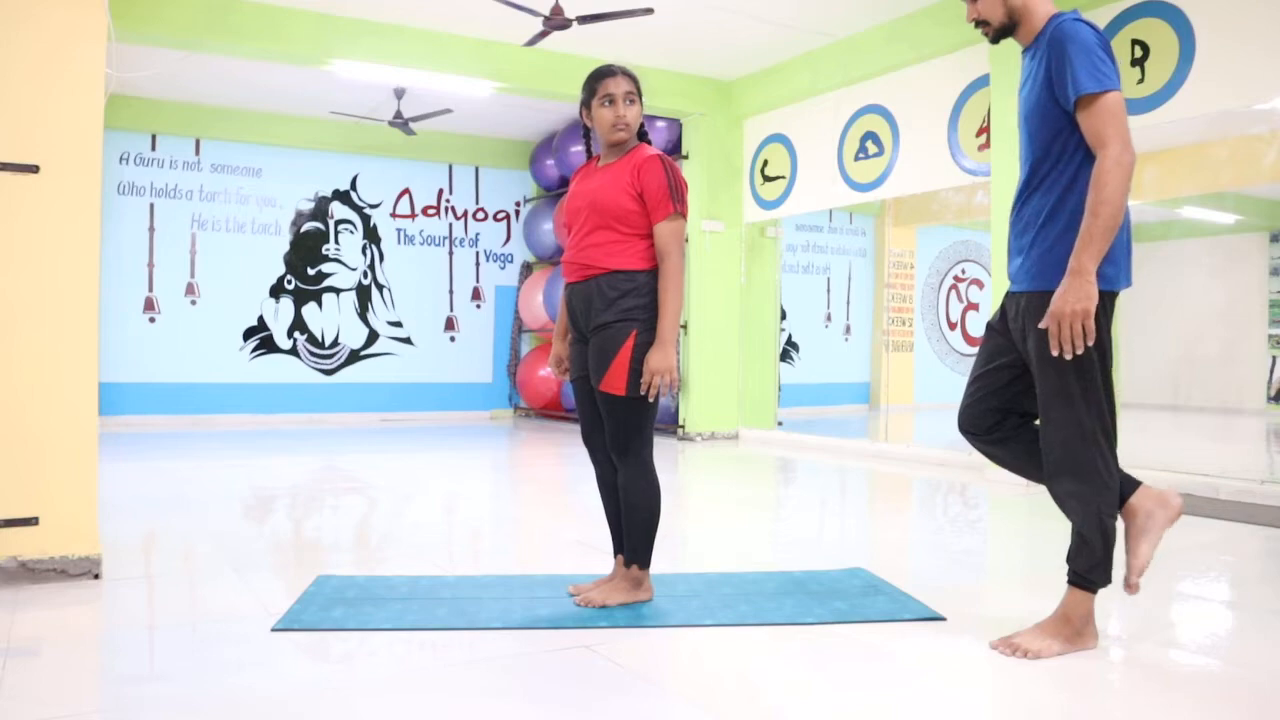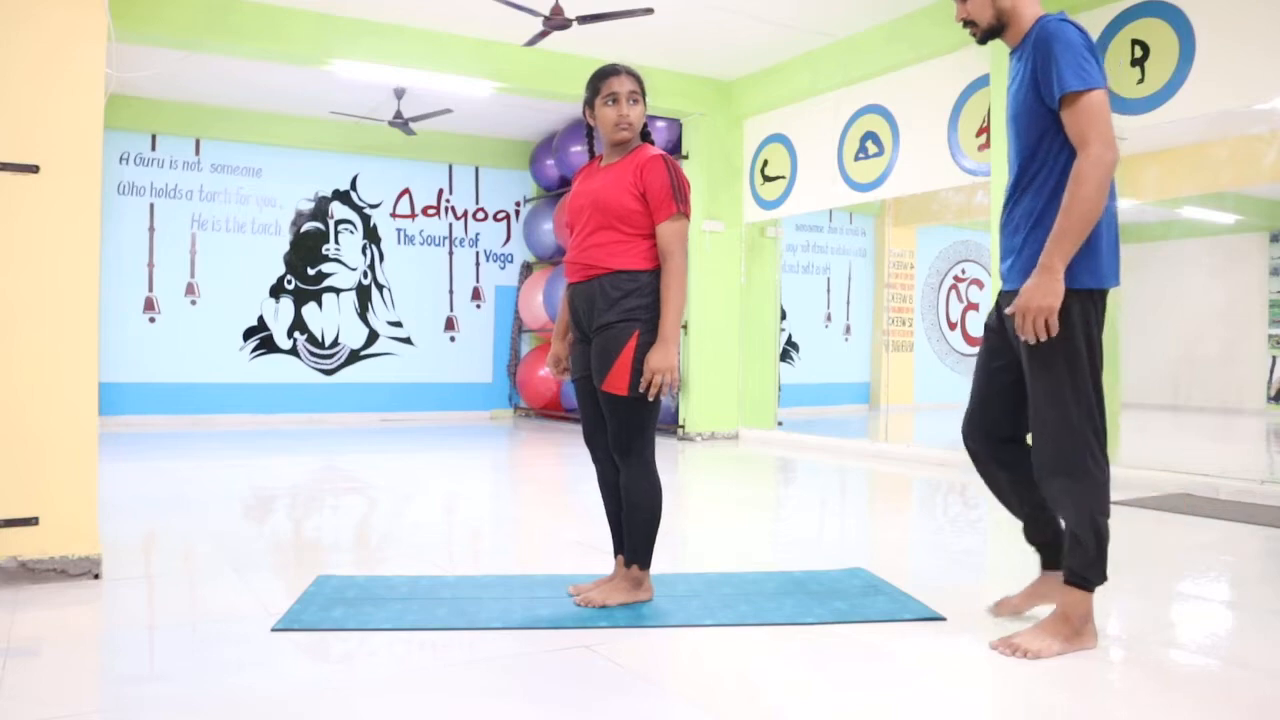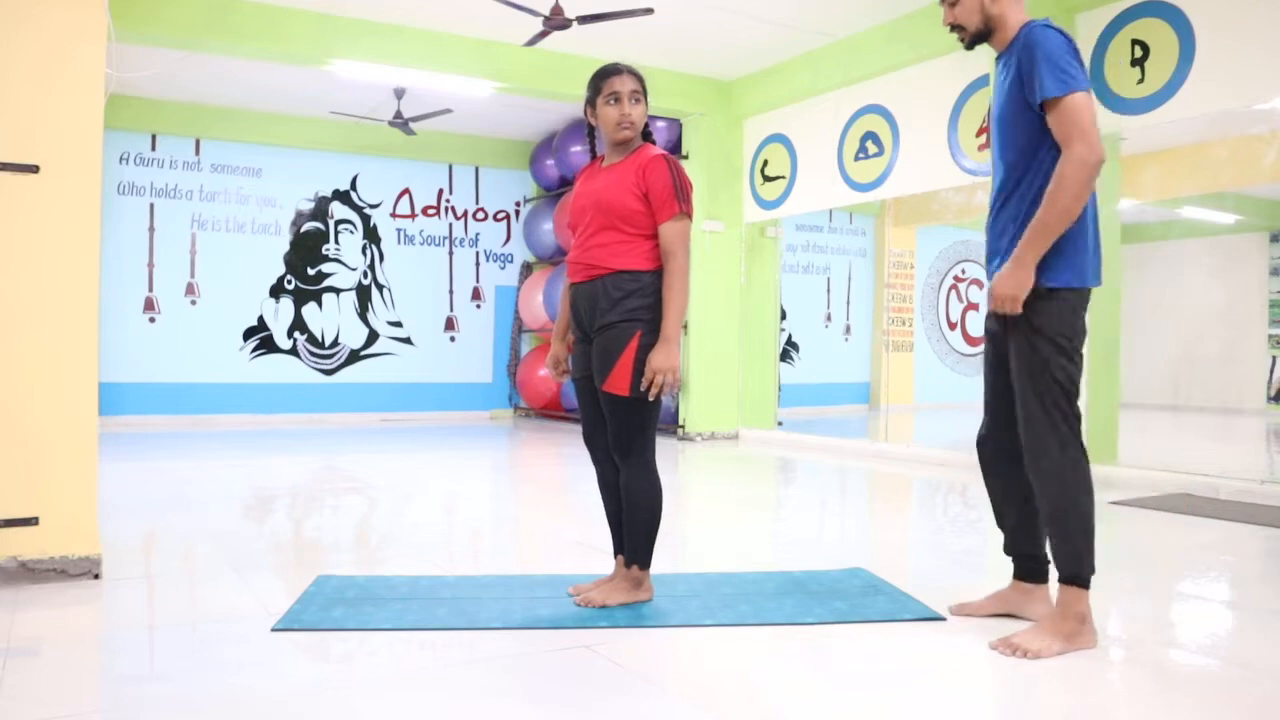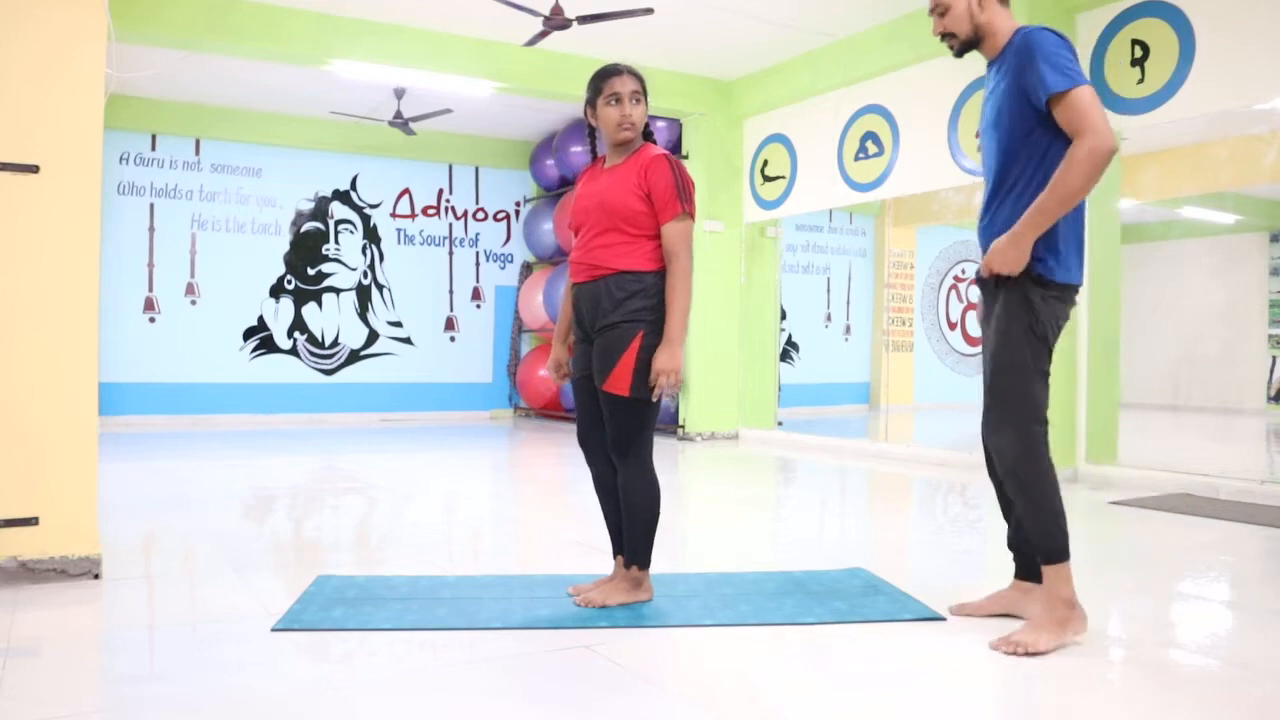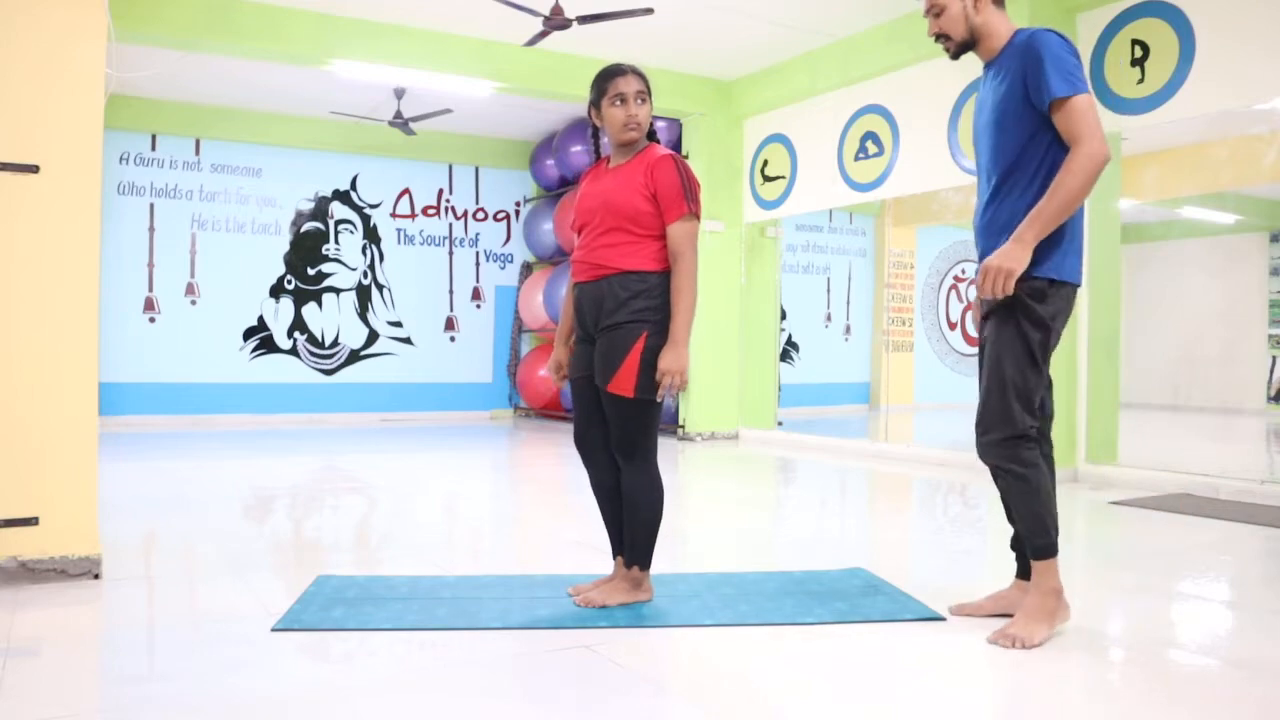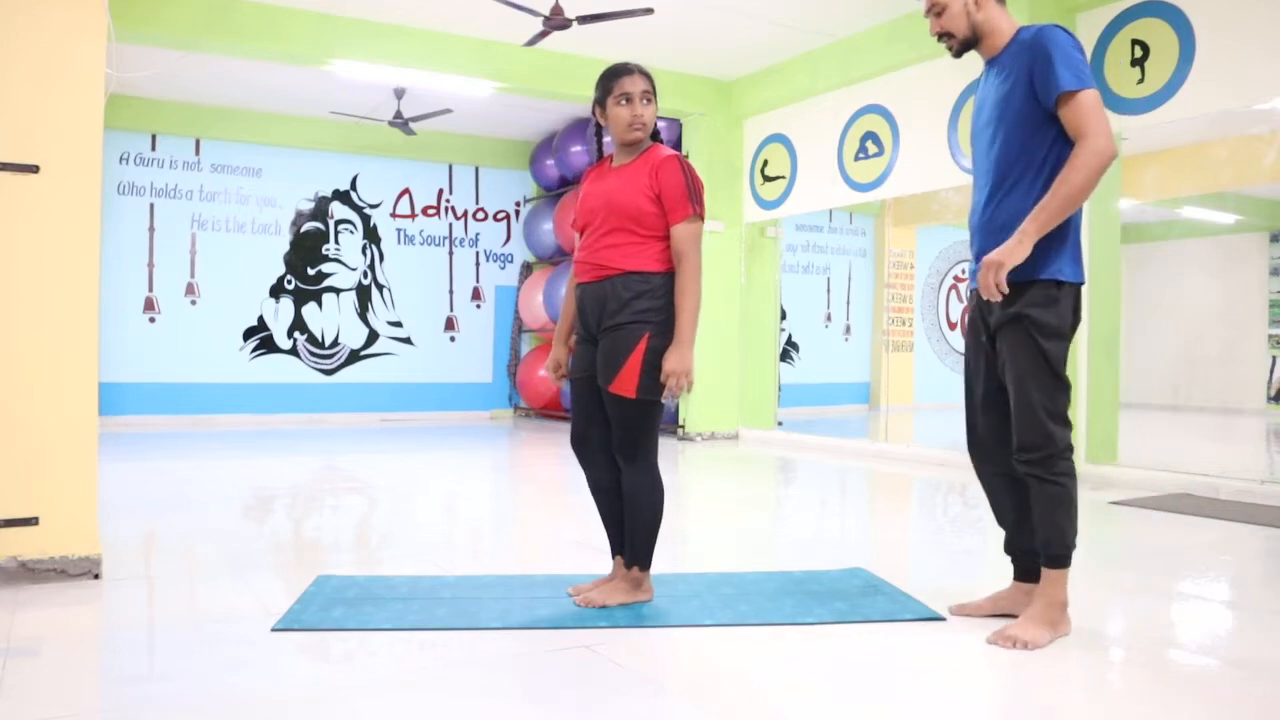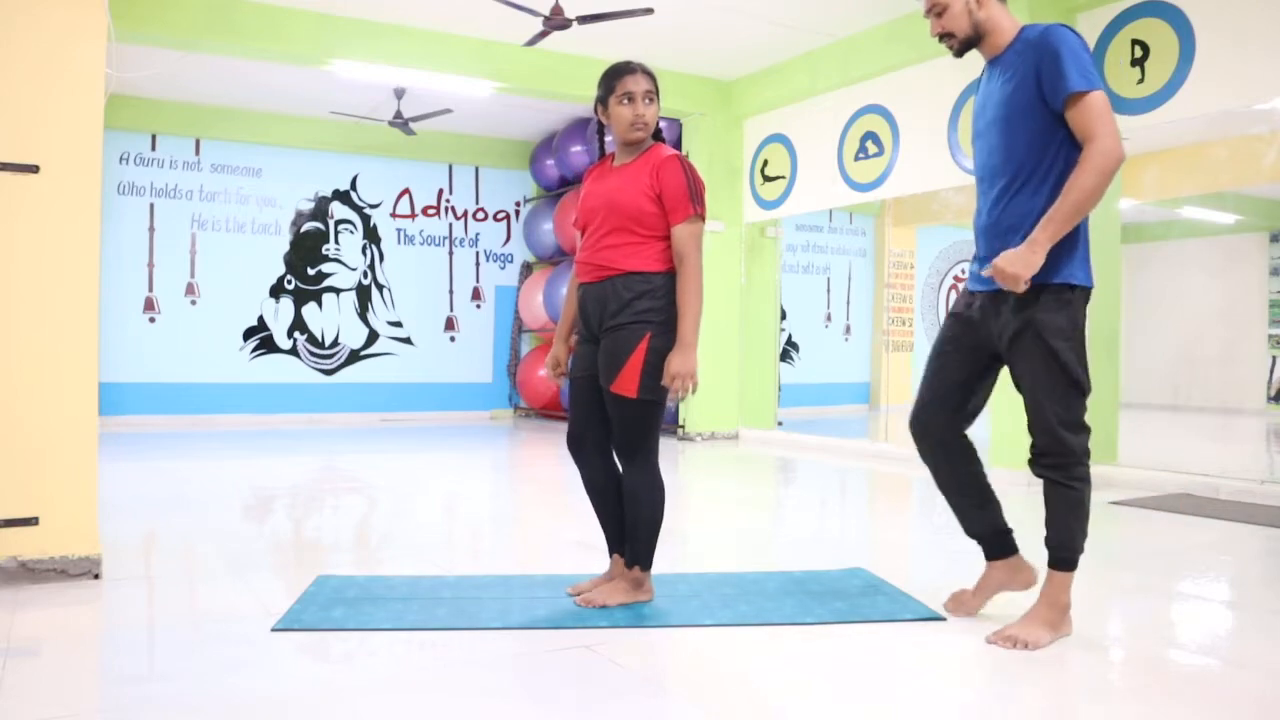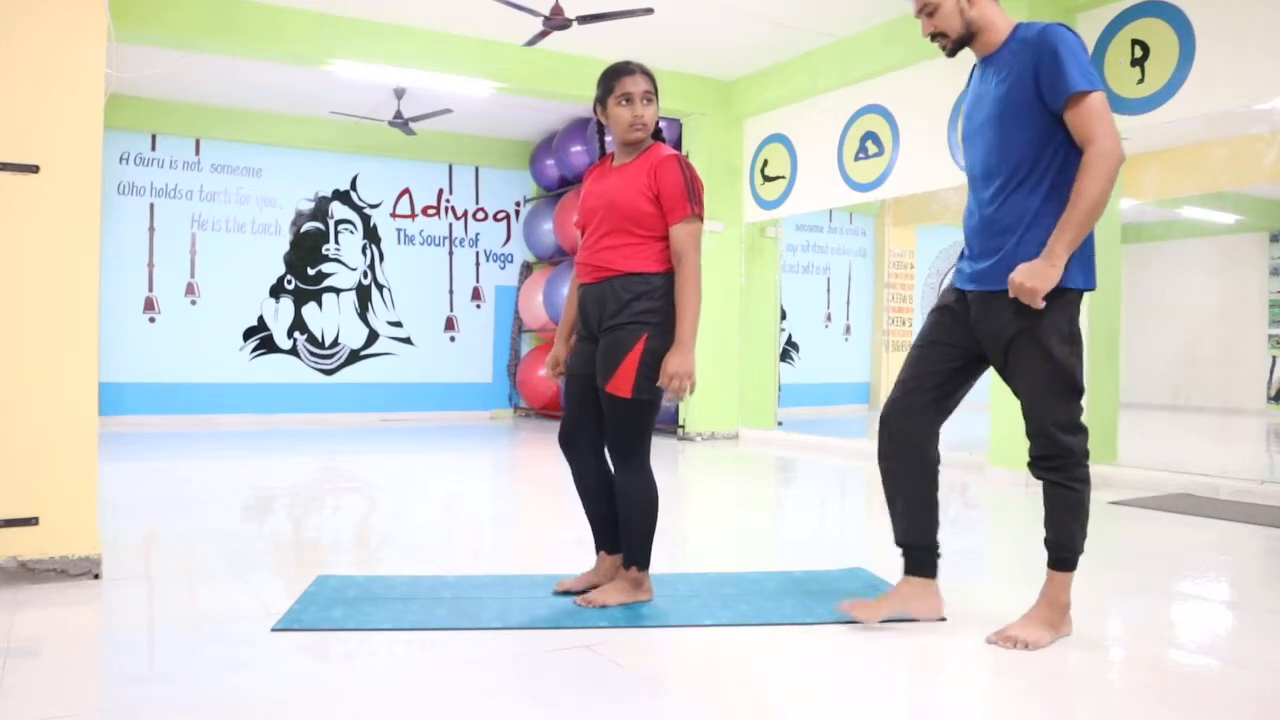
dt=0.2s
person 1, frame 1
right shoulder: (1037, 56)
left elbow: (1115, 155)
left wrist: (1080, 274)
left hip: (1066, 285)
right hip: (1028, 285)
left knee: (1073, 440)
right knee: (983, 418)
left ankle: (1077, 615)
right ankle: (1135, 502)
person 1, frame 2
right shoulder: (1023, 57)
left elbow: (1098, 154)
left wrist: (1050, 270)
left hip: (1059, 286)
right hip: (1020, 284)
left knee: (1066, 443)
right knee: (986, 431)
left ankle: (1075, 613)
right ankle: (1055, 567)
person 1, frame 3
right shoulder: (1010, 62)
left elbow: (1085, 153)
left wrist: (1022, 261)
left hip: (1045, 283)
right hip: (1014, 286)
left knee: (1050, 440)
right knee: (1000, 442)
left ankle: (1074, 611)
right ankle: (1029, 583)
person 1, frame 4
right shoulder: (998, 72)
left elbow: (1097, 141)
left wrist: (1022, 236)
left hip: (1035, 273)
right hip: (1007, 275)
left knee: (1014, 428)
right knee: (1001, 436)
left ankle: (1062, 600)
right ankle: (1029, 583)
person 1, frame 5
right shoulder: (990, 79)
left elbow: (1092, 149)
left wrist: (1022, 243)
left hip: (1035, 275)
right hip: (1003, 279)
left knee: (1005, 432)
right knee: (1012, 433)
left ankle: (1048, 590)
right ankle: (1027, 581)
person 1, frame 6
right shoulder: (988, 78)
left elbow: (1098, 145)
left wrist: (1024, 238)
left hip: (1038, 283)
right hip: (992, 287)
left knee: (1038, 440)
right knee: (991, 444)
left ankle: (1052, 601)
right ankle: (1026, 581)
person 1, frame 7
right shoulder: (988, 79)
left elbow: (1105, 148)
left wrist: (1036, 247)
left hip: (1047, 288)
right hip: (985, 288)
left knee: (1056, 442)
right knee: (932, 423)
left ankle: (1056, 602)
right ankle: (1004, 560)
person 1, frame 8
right shoulder: (979, 79)
left elbow: (1104, 151)
left wrist: (1051, 260)
left hip: (1036, 291)
right hip: (970, 286)
left knee: (1056, 444)
right knee: (903, 420)
left ankle: (1055, 602)
right ankle: (920, 581)
person 2, frame 1
left shoulder: (653, 166)
right shoulder: (582, 178)
left elbow: (671, 260)
left wrist: (666, 343)
right wrist: (561, 335)
left hip: (629, 313)
right hip: (587, 317)
left knee: (629, 450)
right knee: (599, 447)
left ankle: (636, 578)
right ankle: (621, 567)
person 2, frame 2
left shoulder: (656, 166)
right shoulder: (585, 177)
left elbow: (674, 260)
left wrist: (667, 342)
right wrist: (561, 335)
left hip: (632, 313)
right hip: (588, 318)
left knee: (631, 450)
right knee: (601, 447)
left ankle: (637, 578)
right ankle: (621, 567)
person 2, frame 3
left shoulder: (658, 166)
right shoulder: (586, 177)
left elbow: (676, 261)
left wrist: (669, 342)
right wrist: (560, 335)
left hip: (633, 312)
right hip: (589, 317)
left knee: (631, 450)
right knee: (601, 448)
left ankle: (637, 578)
right ankle: (622, 567)
person 2, frame 4
left shoulder: (660, 166)
right shoulder: (588, 179)
left elbow: (679, 261)
left wrist: (673, 343)
right wrist: (562, 337)
left hip: (635, 313)
right hip: (590, 318)
left knee: (629, 449)
right knee: (595, 447)
left ankle: (636, 578)
right ankle: (621, 567)
person 2, frame 5
left shoulder: (665, 167)
right shoulder: (591, 179)
left elbow: (684, 262)
left wrist: (678, 343)
right wrist: (563, 339)
left hip: (638, 313)
right hip: (591, 318)
left knee: (632, 450)
right knee: (592, 446)
left ankle: (637, 578)
right ankle: (621, 566)
person 2, frame 6
left shoulder: (669, 167)
right shoulder: (592, 178)
left elbow: (688, 262)
left wrist: (683, 345)
right wrist: (561, 338)
left hip: (641, 313)
right hip: (593, 318)
left knee: (633, 450)
right knee: (589, 445)
left ankle: (637, 578)
right ankle: (621, 565)
person 2, frame 7
left shoulder: (670, 167)
right shoulder: (594, 177)
left elbow: (689, 263)
left wrist: (686, 345)
right wrist: (562, 336)
left hip: (643, 313)
right hip: (595, 317)
left knee: (634, 450)
right knee: (585, 443)
left ankle: (638, 579)
right ankle: (620, 563)
person 2, frame 8
left shoulder: (669, 167)
right shoulder: (595, 176)
left elbow: (687, 263)
left wrist: (683, 346)
right wrist: (563, 336)
left hip: (640, 313)
right hip: (594, 317)
left knee: (627, 449)
right knee: (577, 440)
left ankle: (636, 578)
right ankle: (609, 561)
